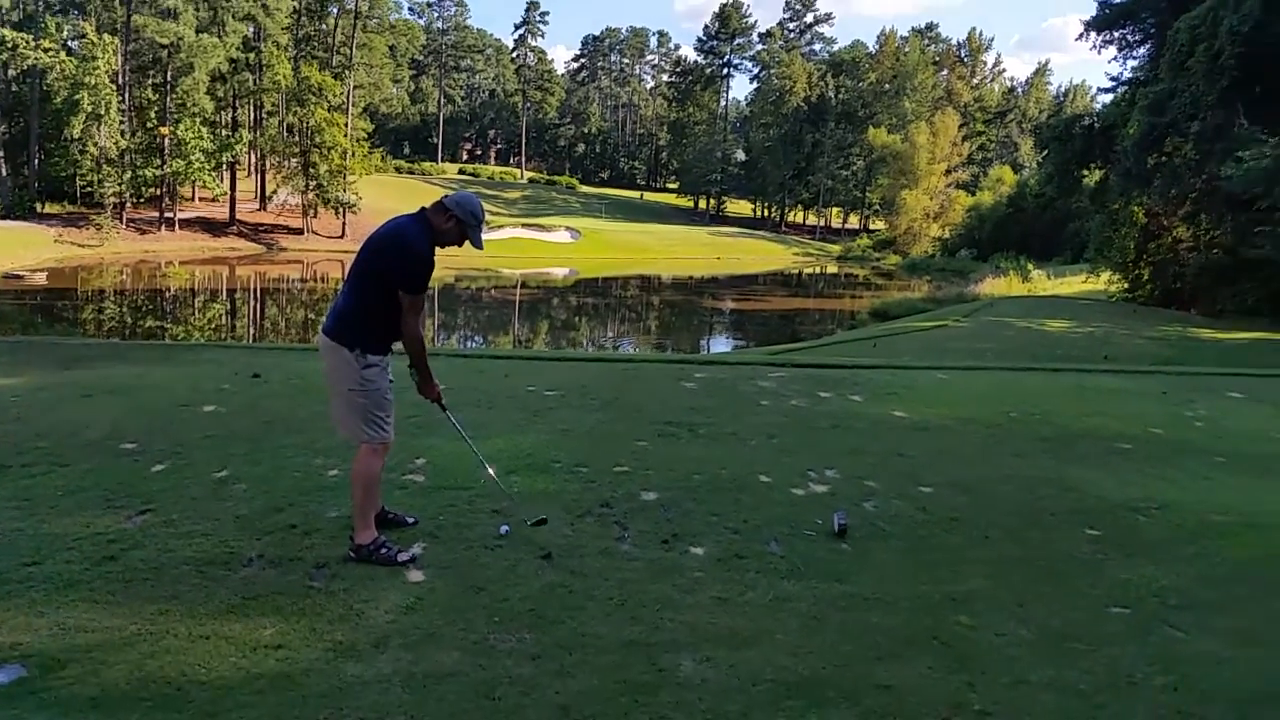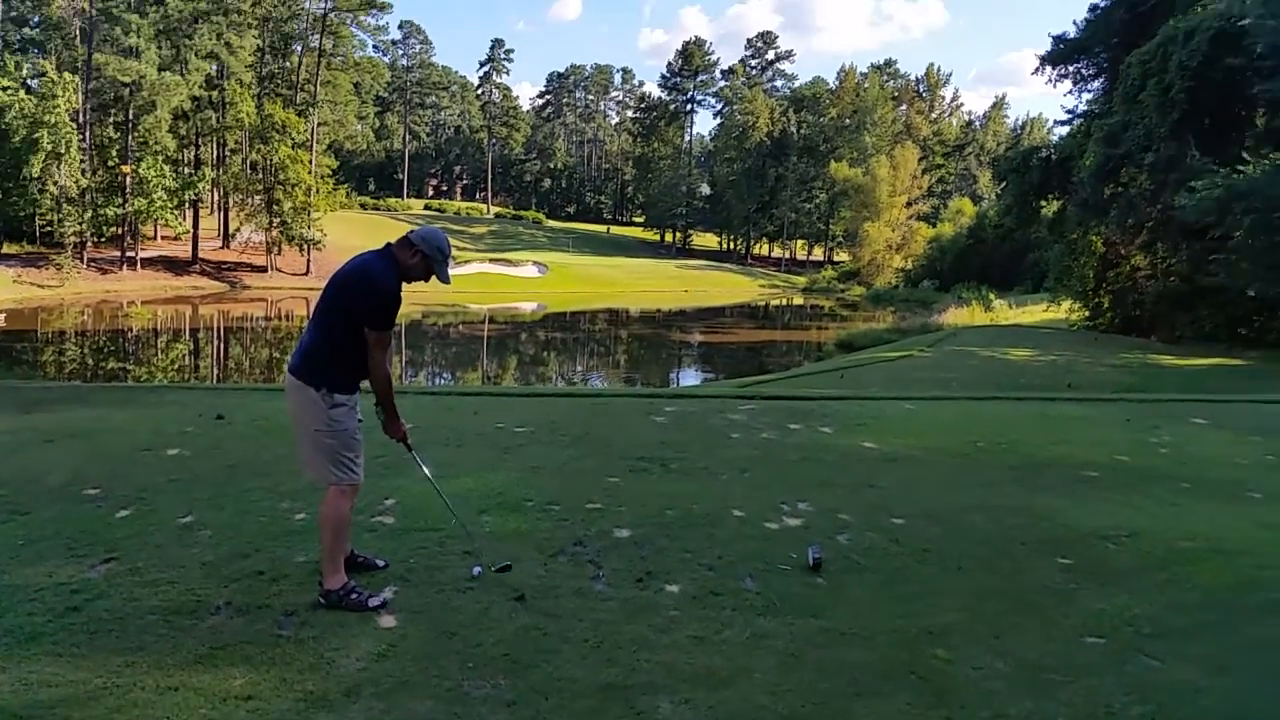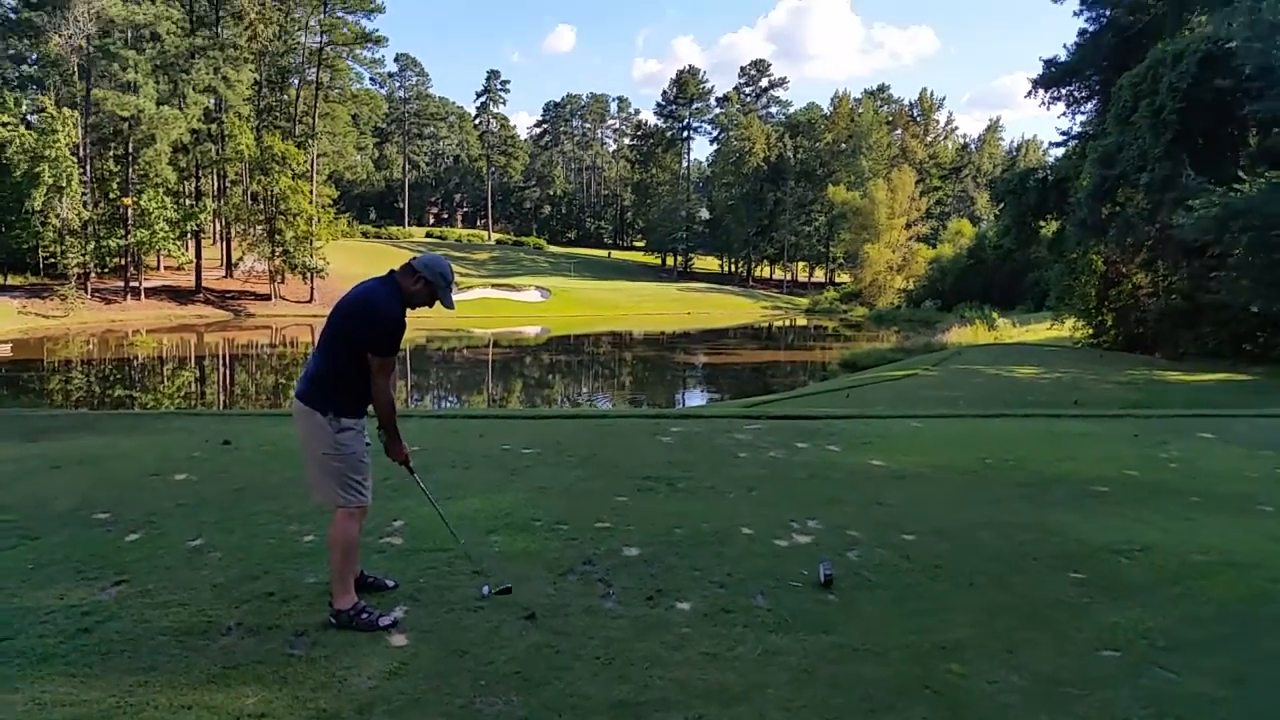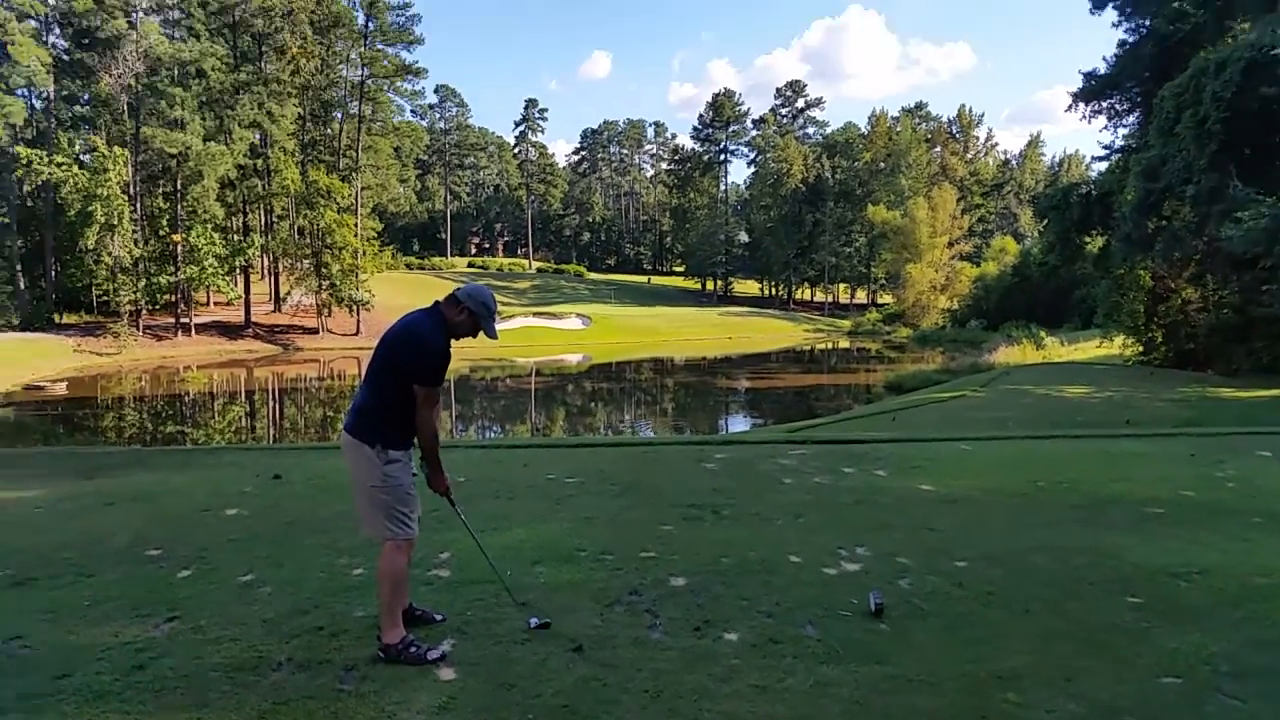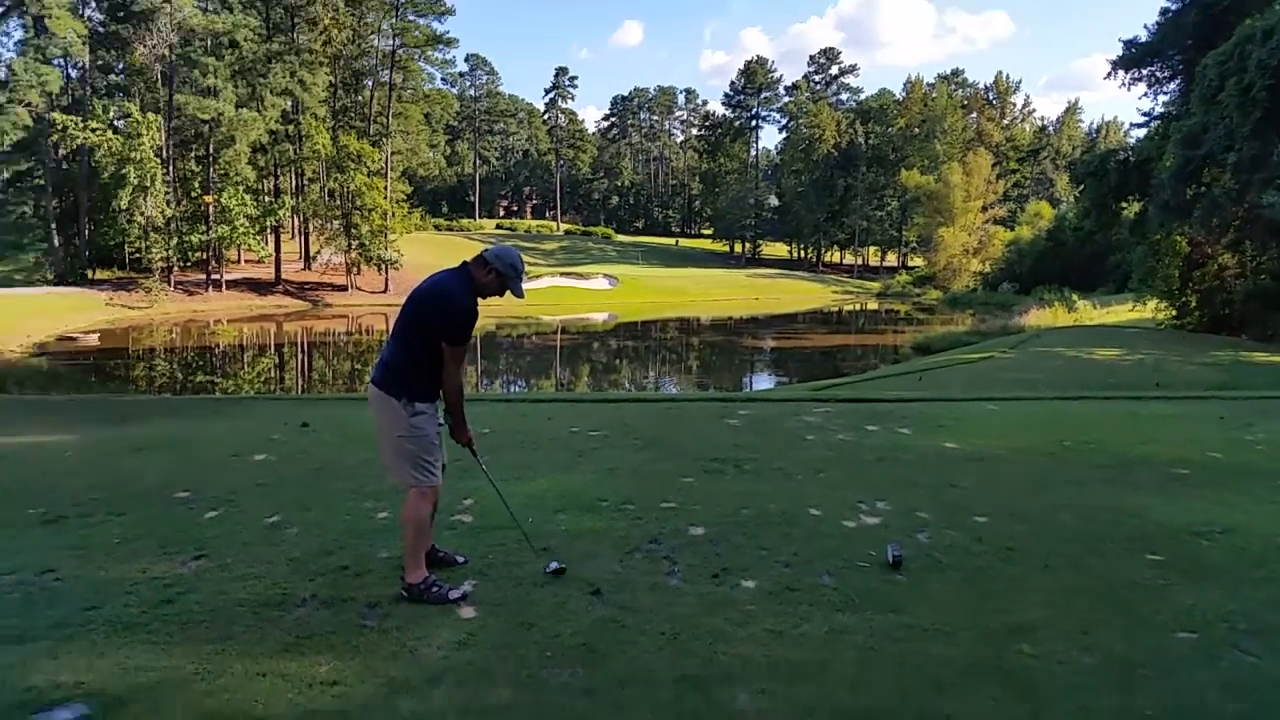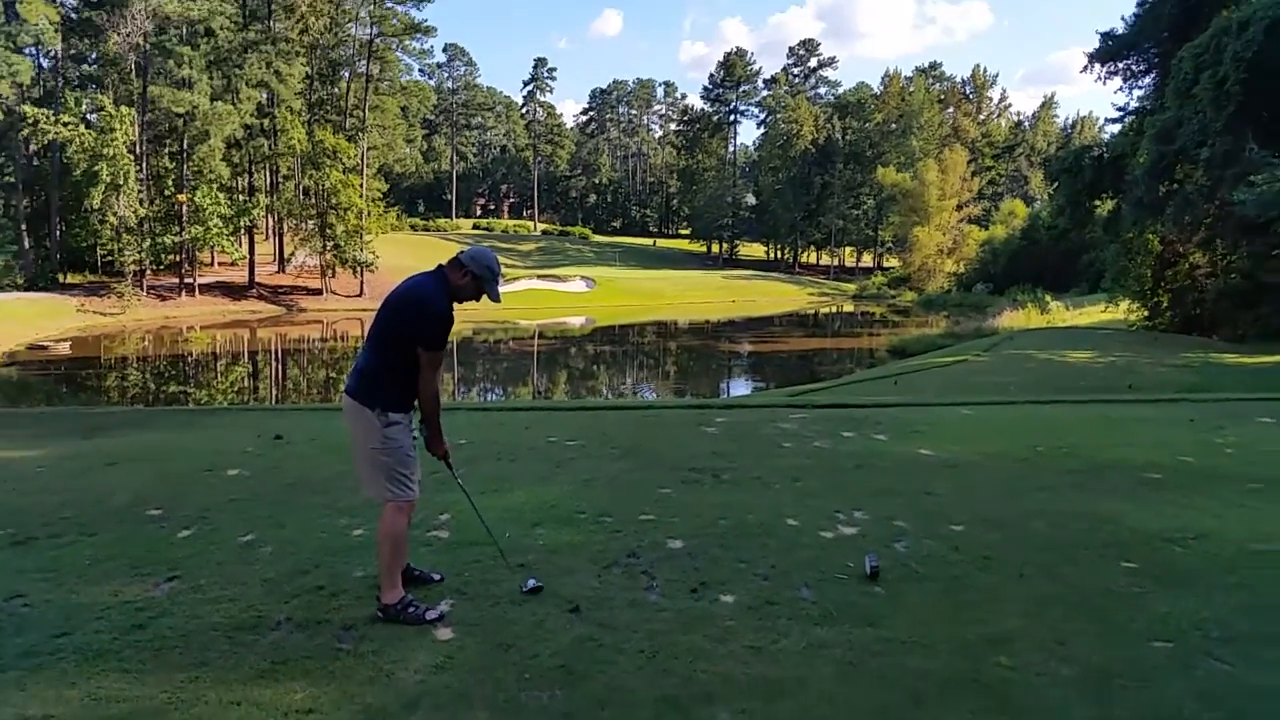
dt=0.1s
person 1, frame 1
left shoulder: (409, 230)
right shoulder: (415, 246)
left elbow: (407, 312)
right elbow: (410, 319)
left wrist: (417, 369)
right wrist: (425, 377)
left hip: (356, 340)
right hip: (355, 347)
left knee: (376, 435)
right knee: (374, 440)
left ankle: (372, 510)
right ankle: (364, 539)
person 1, frame 2
left shoulder: (375, 266)
right shoulder: (382, 282)
right elbow: (377, 356)
left wrist: (383, 406)
right wrist: (391, 416)
left hip: (326, 379)
right hip: (322, 386)
left knee: (347, 476)
right knee: (343, 483)
left ankle: (342, 553)
right ankle: (334, 582)
person 1, frame 3
left shoulder: (379, 293)
right shoulder: (385, 308)
right elbow: (380, 381)
left wrist: (386, 430)
right wrist: (393, 440)
left hip: (333, 404)
right hip: (329, 411)
left knee: (354, 498)
right knee: (352, 505)
left ankle: (351, 574)
right ankle: (344, 603)
person 1, frame 4
left shoulder: (423, 323)
right shoulder: (431, 341)
right elbow: (425, 414)
left wrist: (429, 464)
right wrist: (436, 471)
left hip: (381, 437)
right hip: (378, 444)
left knee: (405, 529)
right knee: (400, 537)
left ankle: (400, 606)
right ankle: (392, 636)
person 1, frame 5
left shoulder: (451, 282)
right shoulder: (458, 299)
right elbow: (451, 371)
left wrist: (452, 416)
right wrist: (459, 424)
left hip: (407, 389)
right hip: (404, 396)
left knee: (429, 477)
right knee: (423, 485)
left ankle: (423, 550)
right ankle: (415, 578)
person 1, frame 6
left shoulder: (426, 287)
right shoulder: (434, 304)
right elbow: (427, 378)
left wrist: (428, 428)
right wrist: (435, 435)
left hip: (382, 399)
right hip: (378, 406)
left knee: (405, 492)
right knee: (399, 499)
left ankle: (399, 566)
right ankle: (392, 598)
